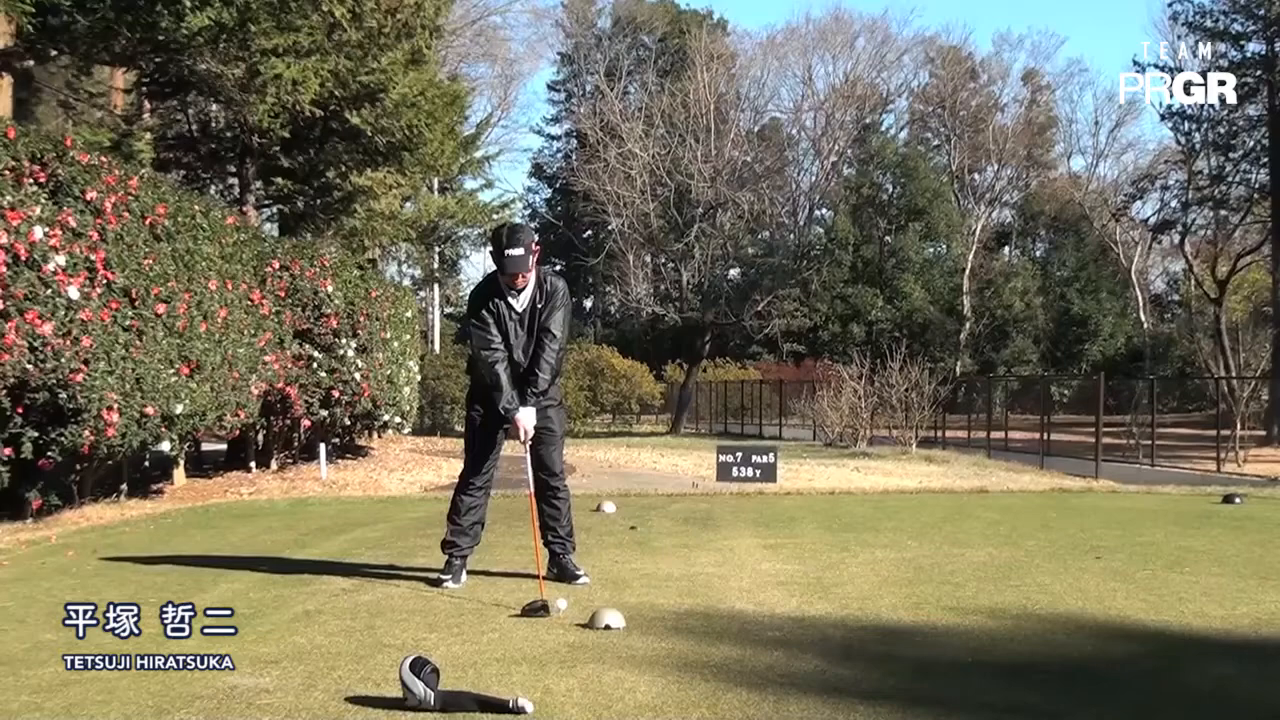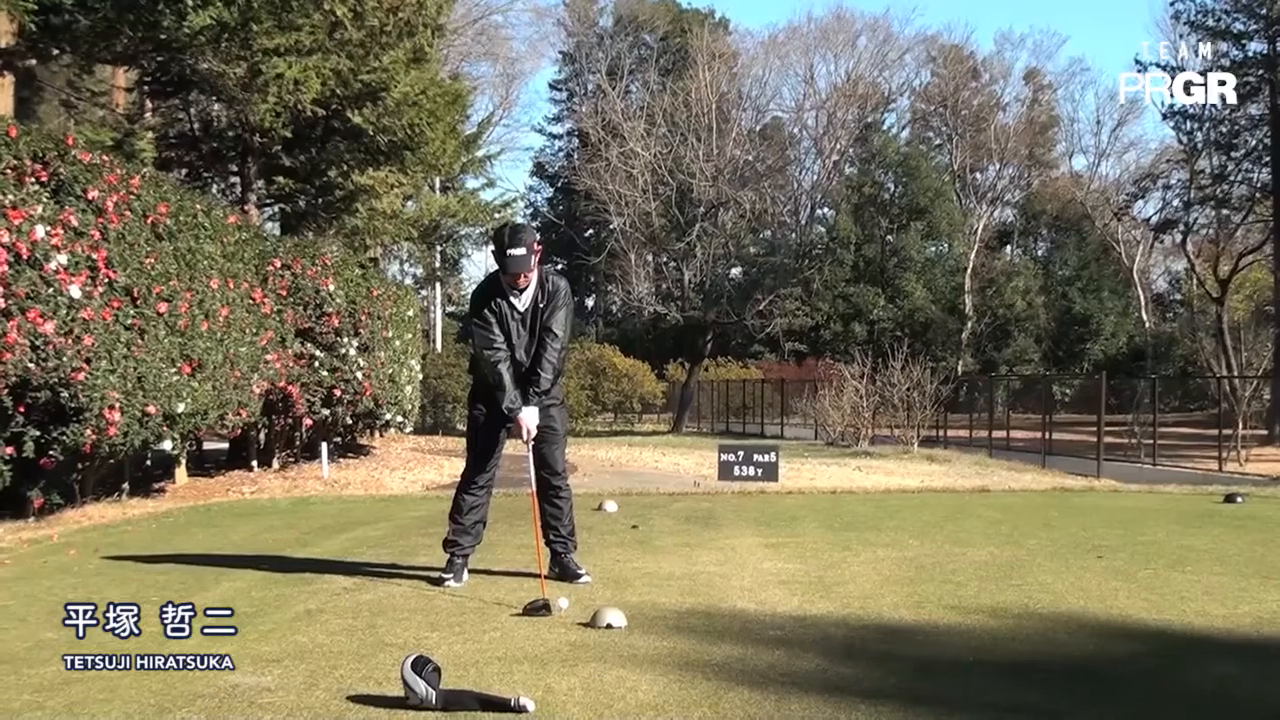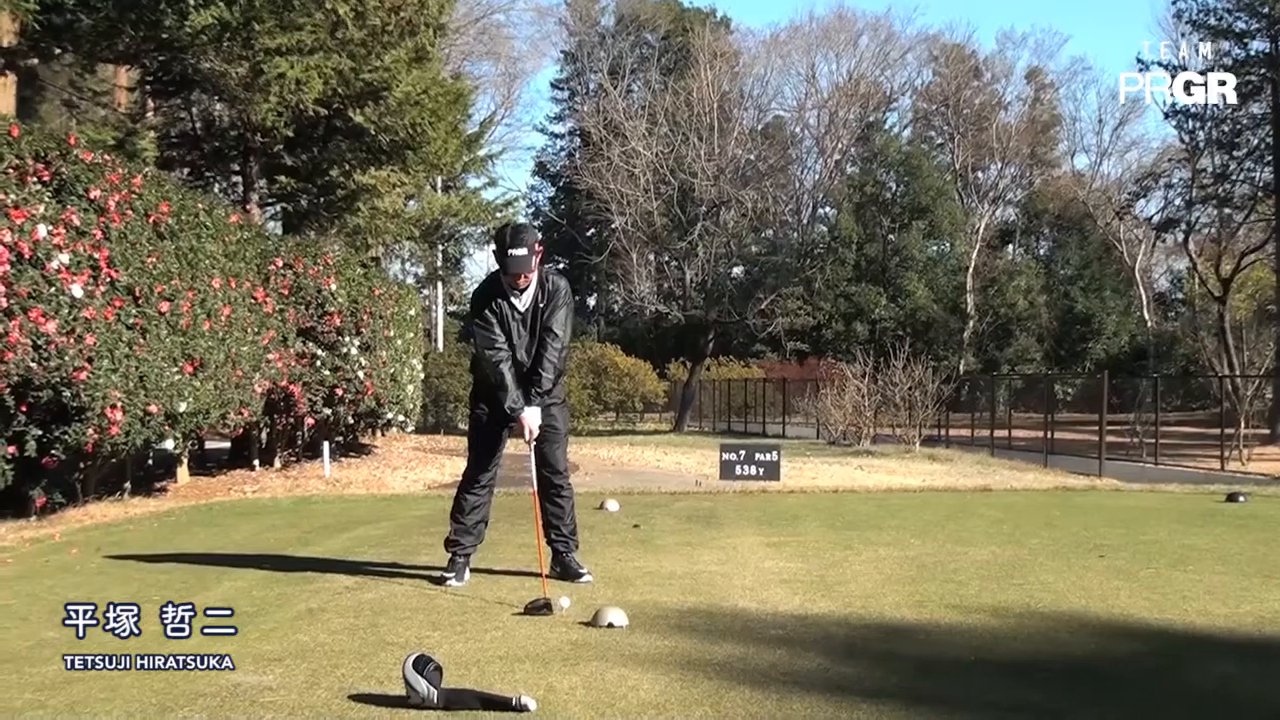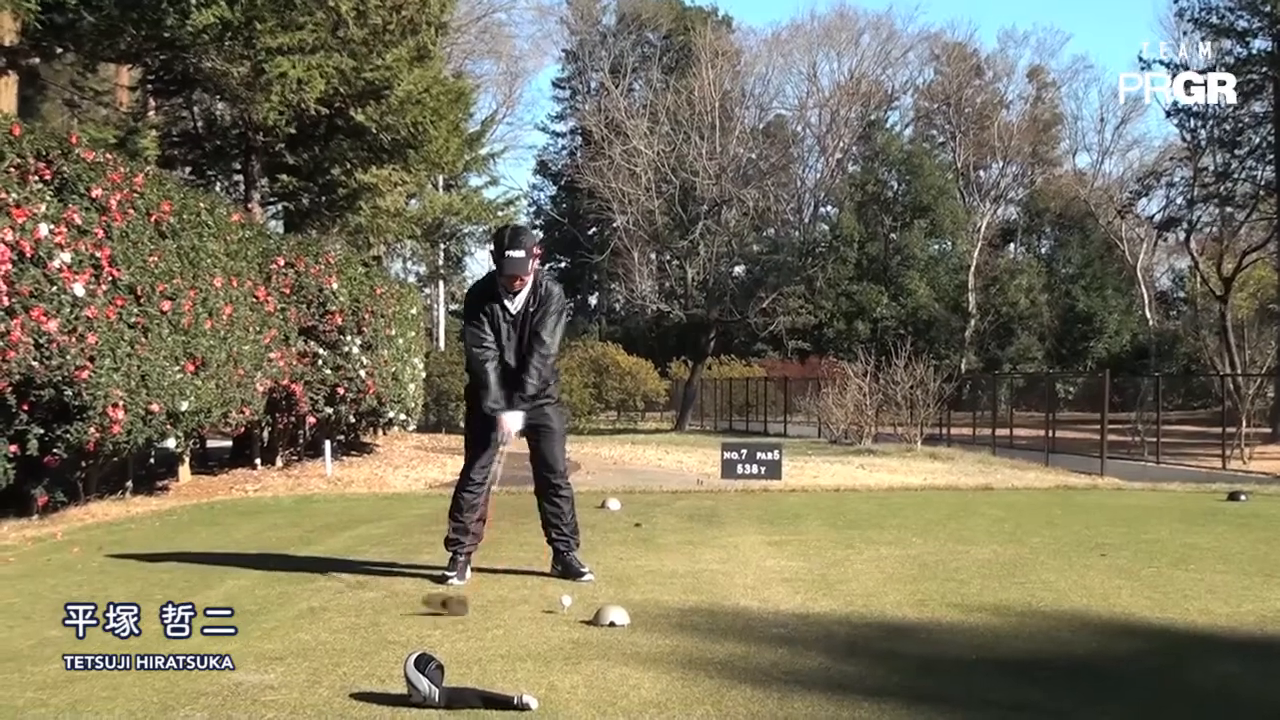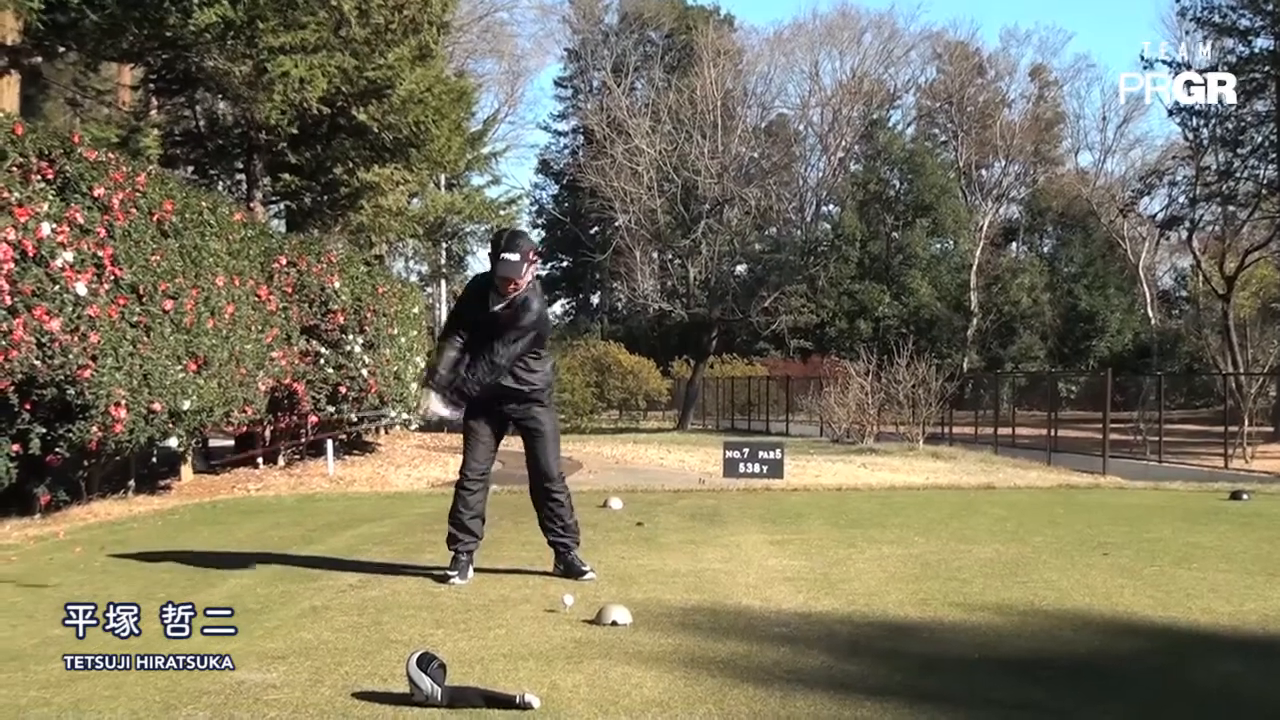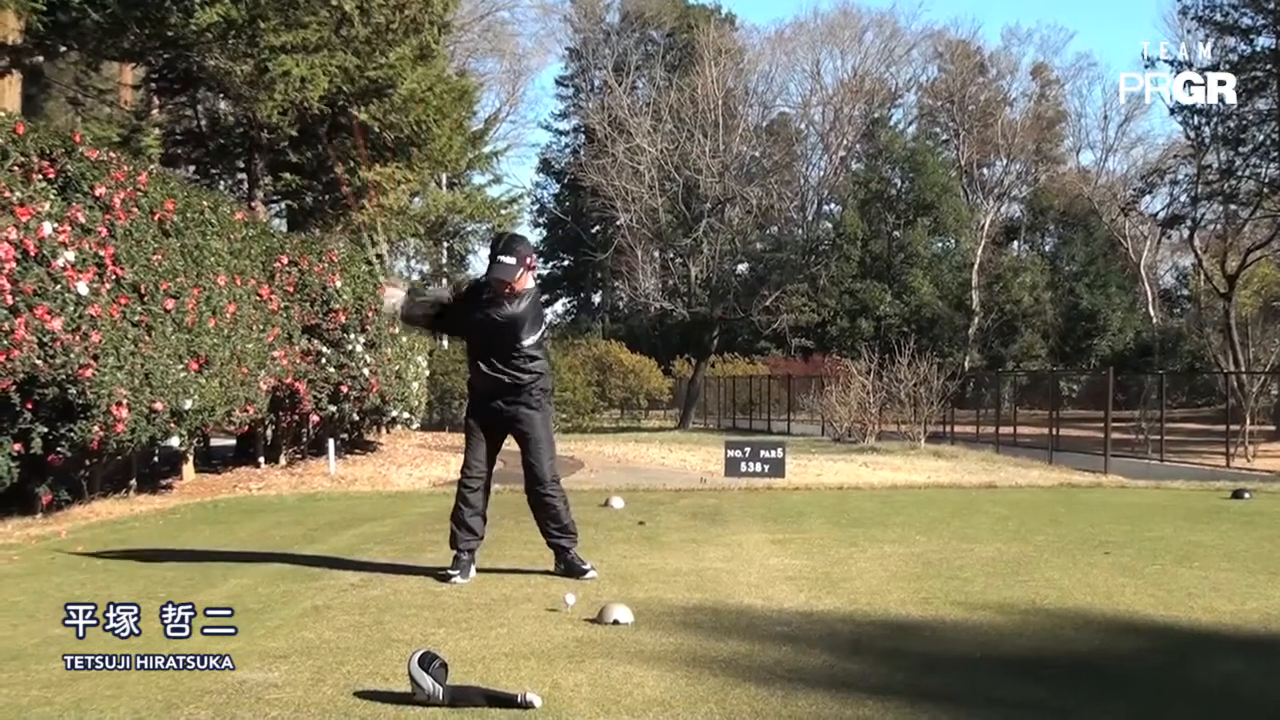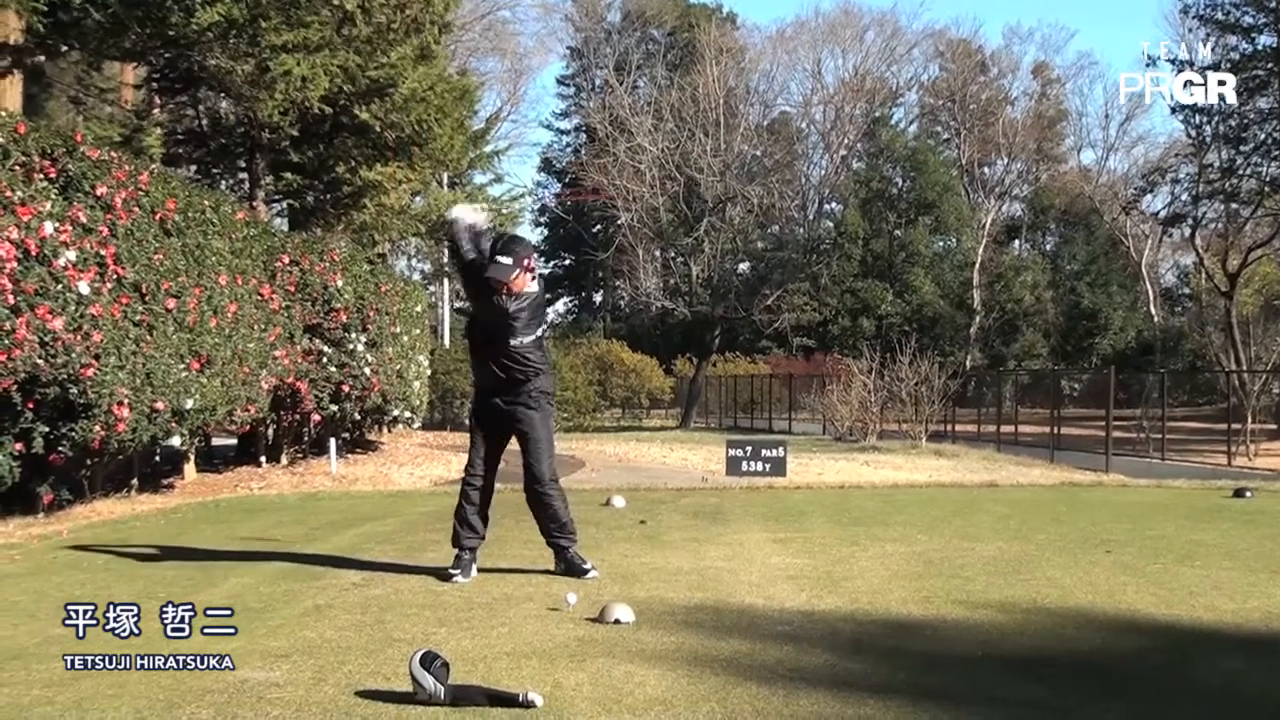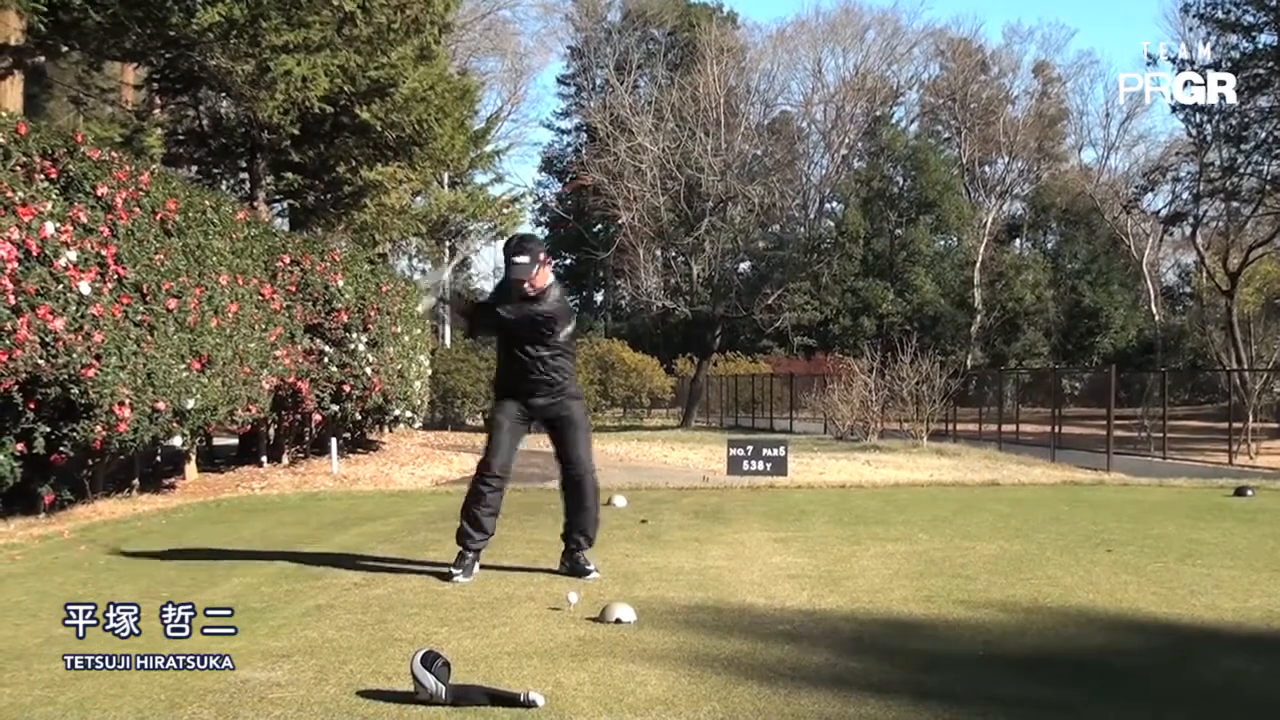
dt=0.2s
person 1, frame 1
left shoulder: (554, 289)
right shoulder: (483, 296)
left elbow: (550, 350)
right elbow: (490, 358)
left wrist: (529, 403)
right wrist: (512, 408)
left hip: (542, 395)
right hip: (492, 396)
left knee: (552, 476)
right knee: (476, 475)
left ankle: (561, 556)
right ankle: (456, 556)
person 1, frame 2
left shoulder: (556, 289)
right shoulder: (485, 296)
left elbow: (553, 349)
right elbow: (493, 357)
left wrist: (532, 402)
right wrist: (515, 408)
left hip: (544, 394)
right hip: (494, 395)
left knee: (554, 475)
right knee: (477, 474)
left ankle: (562, 555)
right ankle: (458, 555)
person 1, frame 3
left shoulder: (556, 289)
right shoulder: (486, 296)
left elbow: (553, 349)
right elbow: (494, 357)
left wrist: (534, 402)
right wrist: (517, 408)
left hip: (545, 394)
right hip: (495, 395)
left knee: (555, 474)
right knee: (479, 474)
left ankle: (564, 555)
right ankle: (459, 555)
person 1, frame 4
left shoulder: (550, 294)
right shoulder: (480, 296)
left elbow: (541, 355)
right elbow: (483, 356)
left wrist: (519, 407)
right wrist: (499, 409)
left hip: (538, 395)
right hip: (489, 396)
left knee: (553, 474)
right knee: (475, 473)
left ankle: (565, 553)
right ankle: (460, 554)
person 1, frame 5
left shoulder: (532, 307)
right shoulder: (478, 289)
left elbow: (495, 358)
right elbow: (454, 339)
left wrist: (450, 396)
right wrist: (438, 385)
left hip: (531, 397)
right hip: (484, 396)
left knee: (548, 475)
right knee: (473, 473)
left ankle: (566, 553)
right ankle: (462, 553)
person 1, frame 6
left shoulder: (518, 309)
right shoulder: (489, 287)
left elbow: (455, 321)
right elbow: (452, 301)
left wrist: (407, 307)
right wrist: (410, 299)
left hip: (526, 398)
right hip: (486, 397)
left knee: (542, 478)
right knee: (474, 475)
left ankle: (566, 552)
right ankle: (464, 553)
person 1, frame 7
left shoulder: (511, 307)
right shoulder: (500, 288)
left elbow: (471, 266)
left wrist: (460, 224)
right wrist: (476, 225)
left hip: (528, 398)
right hip: (491, 395)
left knee: (540, 478)
right knee: (477, 474)
left ankle: (565, 550)
right ankle: (466, 551)
person 1, frame 8
left shoulder: (550, 306)
right shoulder: (515, 287)
left elbow: (487, 318)
left wrist: (464, 311)
left hip: (559, 394)
right hip: (515, 394)
left knee: (580, 473)
right knee: (492, 470)
left ankle: (575, 552)
right ankle: (470, 550)
